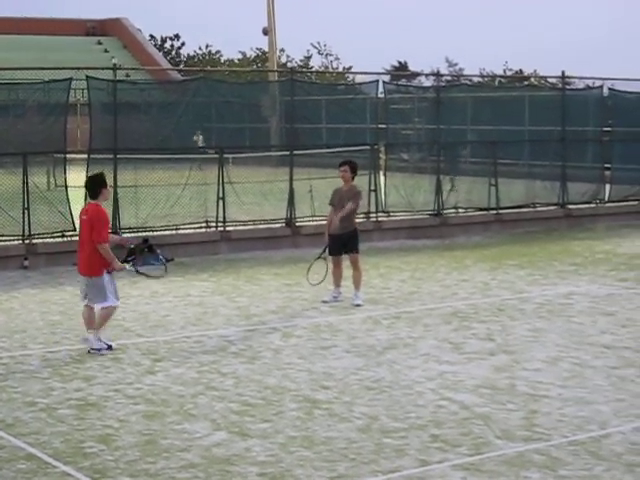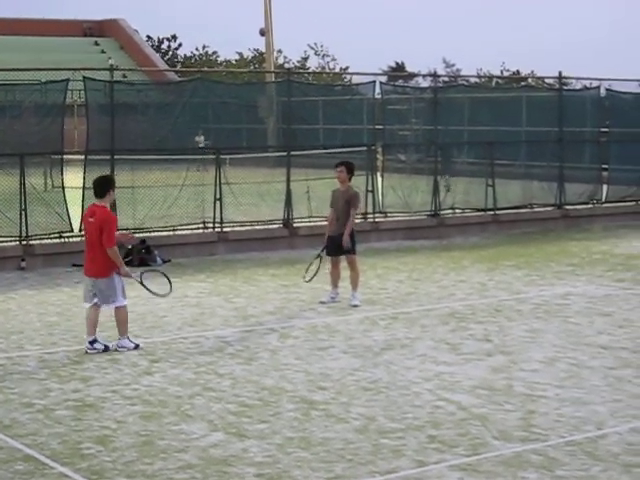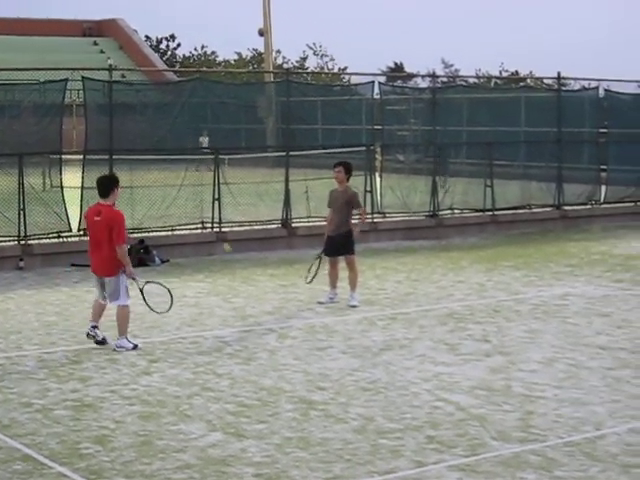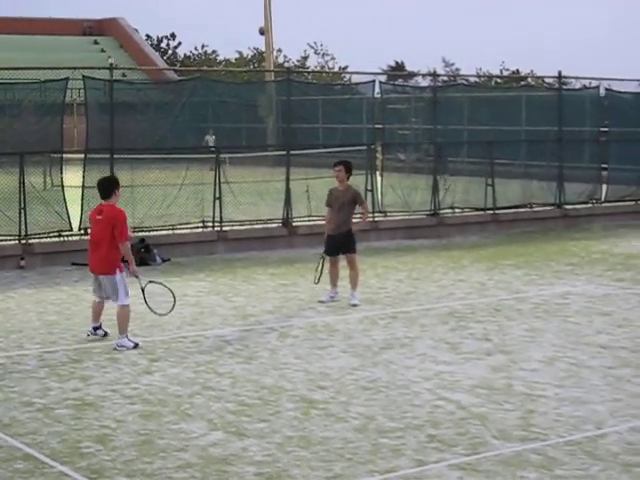
dt=0.2s
person 1, frame 1
left shoulder: (86, 210)
right shoulder: (100, 213)
right elbow: (101, 244)
left wrist: (118, 240)
right wrist: (114, 262)
left hip: (84, 267)
right hip: (98, 267)
left knee: (89, 304)
right knee: (110, 304)
left ankle: (93, 340)
right ankle: (93, 334)
person 1, frame 2
left shoulder: (88, 212)
right shoulder: (108, 216)
right elbow: (110, 246)
left wrist: (119, 236)
right wrist: (122, 266)
left hip: (90, 268)
right hip: (107, 269)
left knee: (93, 305)
right knee: (120, 303)
left ankle: (92, 341)
right ankle: (123, 340)
person 1, frame 3
left shoulder: (90, 212)
right shoulder: (116, 215)
right elbow: (120, 245)
right wrist: (128, 266)
left hip: (96, 265)
right hip: (113, 267)
left knee: (102, 297)
right knee: (122, 303)
left ankle: (93, 327)
right ankle: (122, 340)
person 1, frame 4
left shoulder: (95, 212)
right shoulder: (118, 213)
right elbow: (123, 243)
left wrist: (125, 236)
right wrist: (131, 263)
left hip: (95, 263)
right hip: (110, 265)
left knee: (100, 296)
right knee: (123, 301)
left ankle: (95, 328)
right ankle: (122, 339)
person 2, frame 1
left shoulder: (356, 192)
right shoulder: (336, 191)
left elbow: (349, 208)
right elbow: (331, 212)
left wrist: (338, 217)
right wrist: (327, 231)
left hip: (349, 232)
right hip: (335, 233)
left knee: (354, 262)
right knee: (336, 262)
left ankle: (357, 294)
right ankle: (336, 293)
person 2, frame 2
left shoulder: (353, 193)
right shoulder: (334, 192)
left elbow: (353, 215)
left wrist: (347, 234)
right wrist: (327, 232)
left hip: (346, 234)
right hip: (333, 234)
left knee: (352, 263)
right knee: (334, 263)
left ankle: (355, 295)
right ankle: (334, 293)
person 2, frame 3
left shoulder: (351, 194)
right shoulder: (332, 193)
left elbow: (362, 213)
left wrist: (357, 228)
right wrist: (326, 232)
left hip: (345, 233)
right hip: (332, 234)
left knee: (351, 263)
right knee: (332, 263)
left ankle: (353, 295)
right ankle: (332, 294)
person 2, frame 4
left shoulder: (354, 192)
right shoulder: (331, 192)
left elbow: (366, 210)
right elbow: (329, 213)
right wrist: (326, 231)
left hip: (346, 232)
right hip: (332, 233)
left knee: (351, 262)
right knee: (333, 262)
left ankle: (354, 294)
right ankle: (333, 292)
